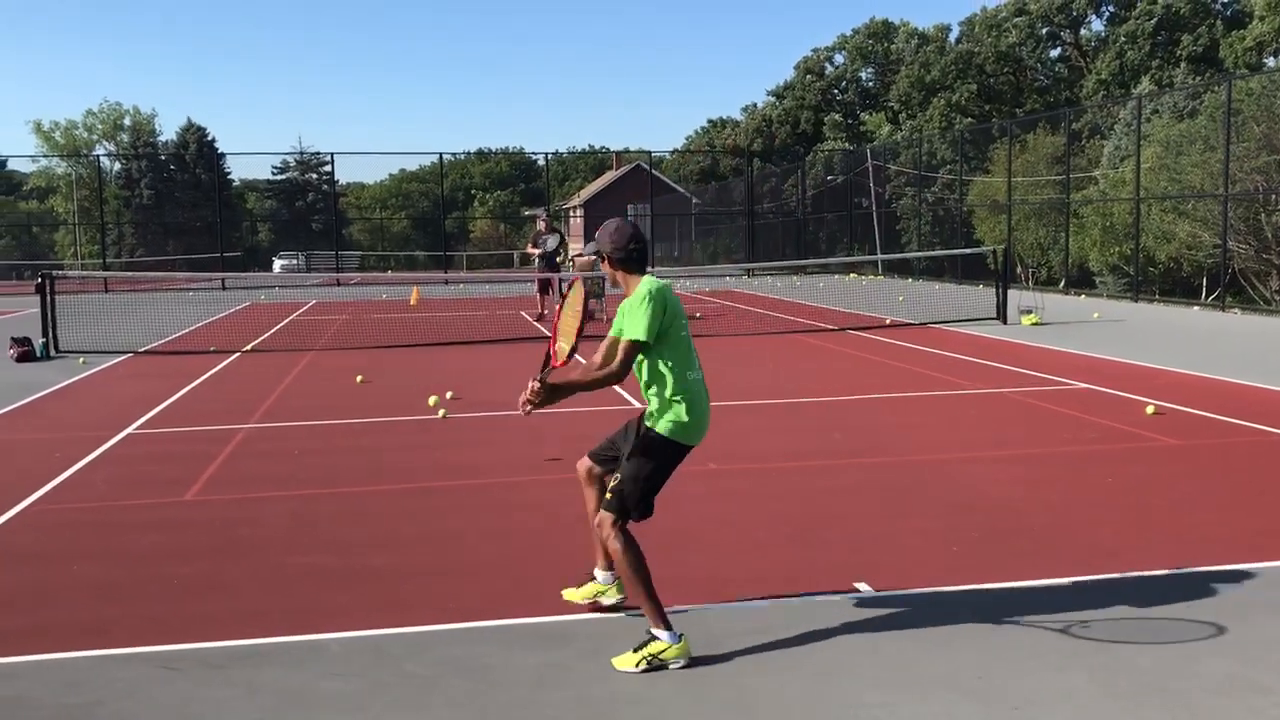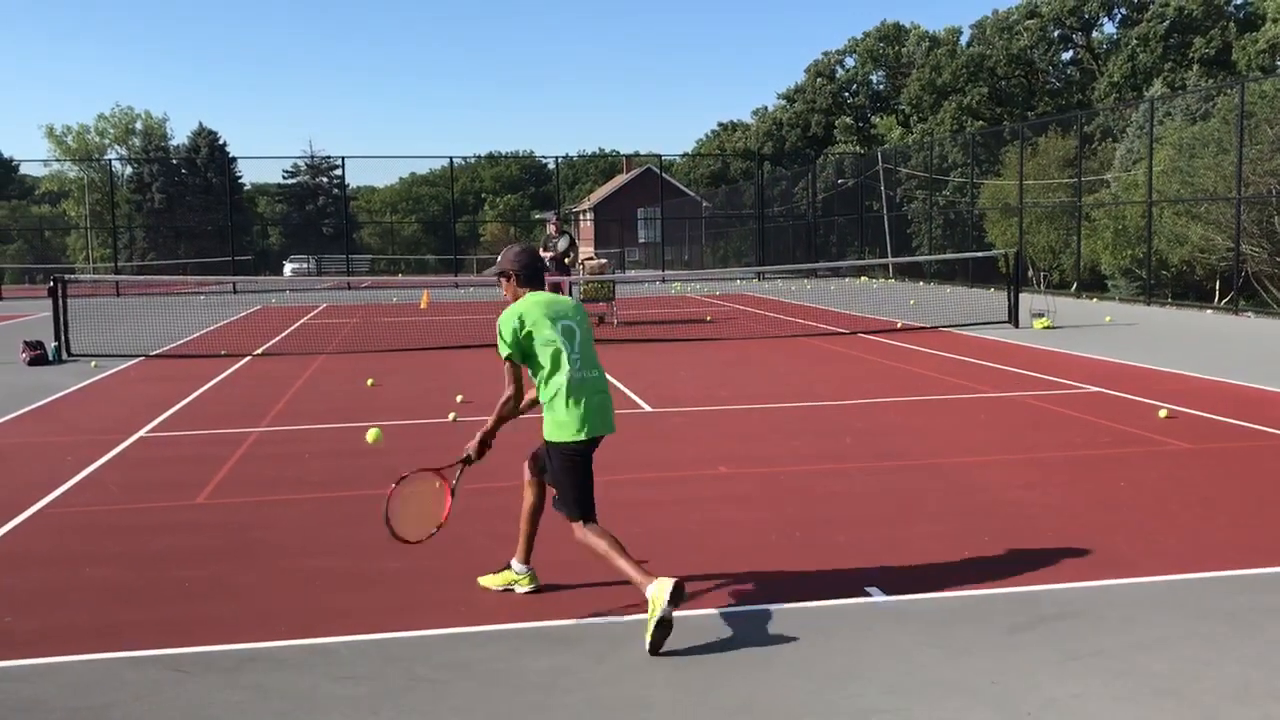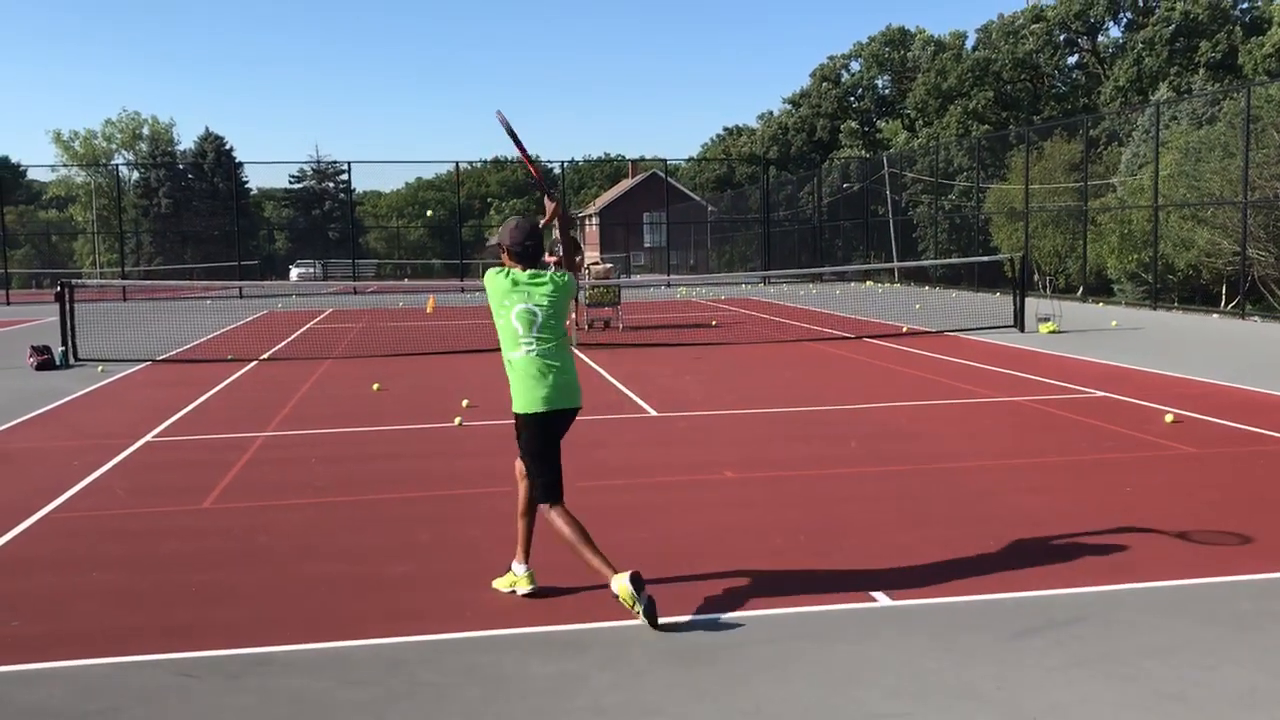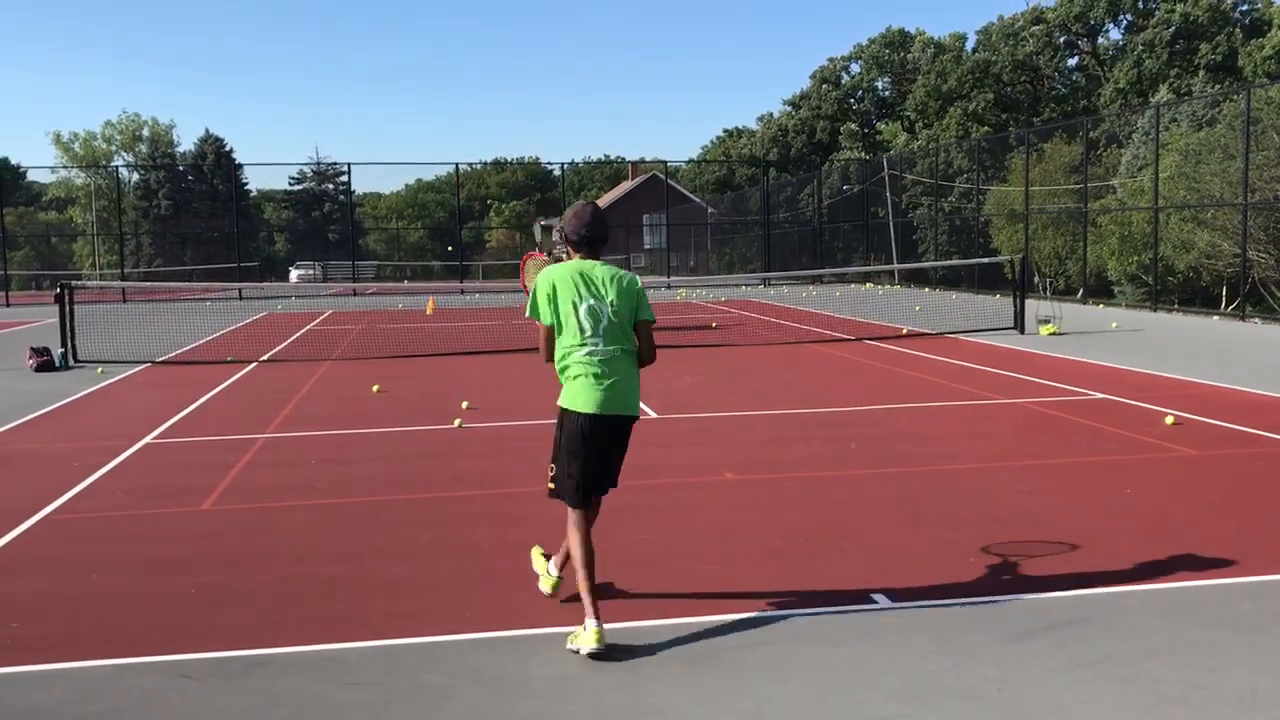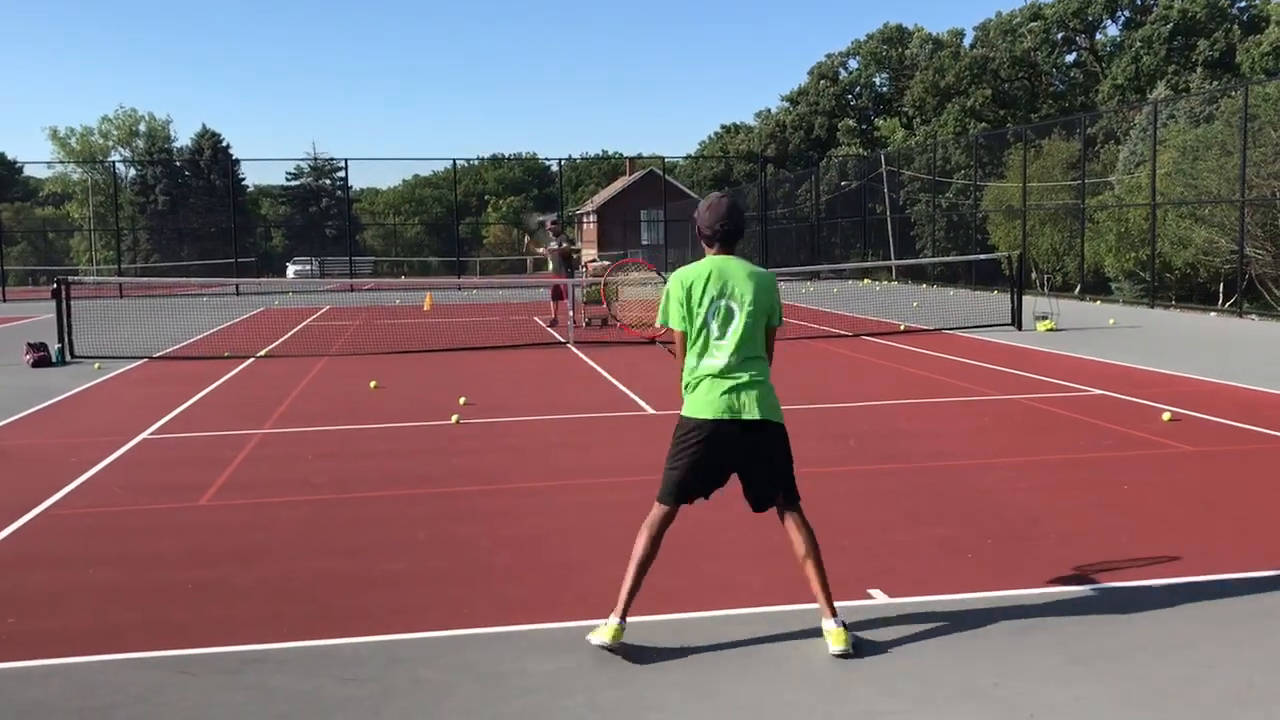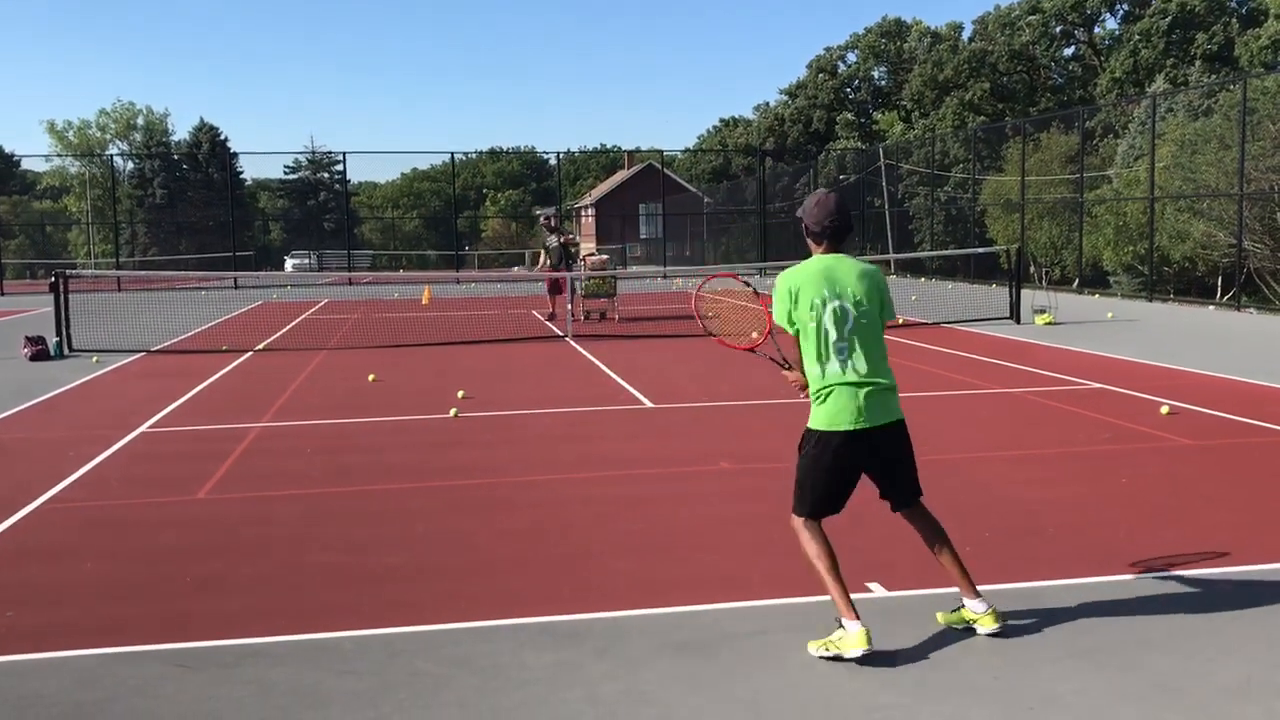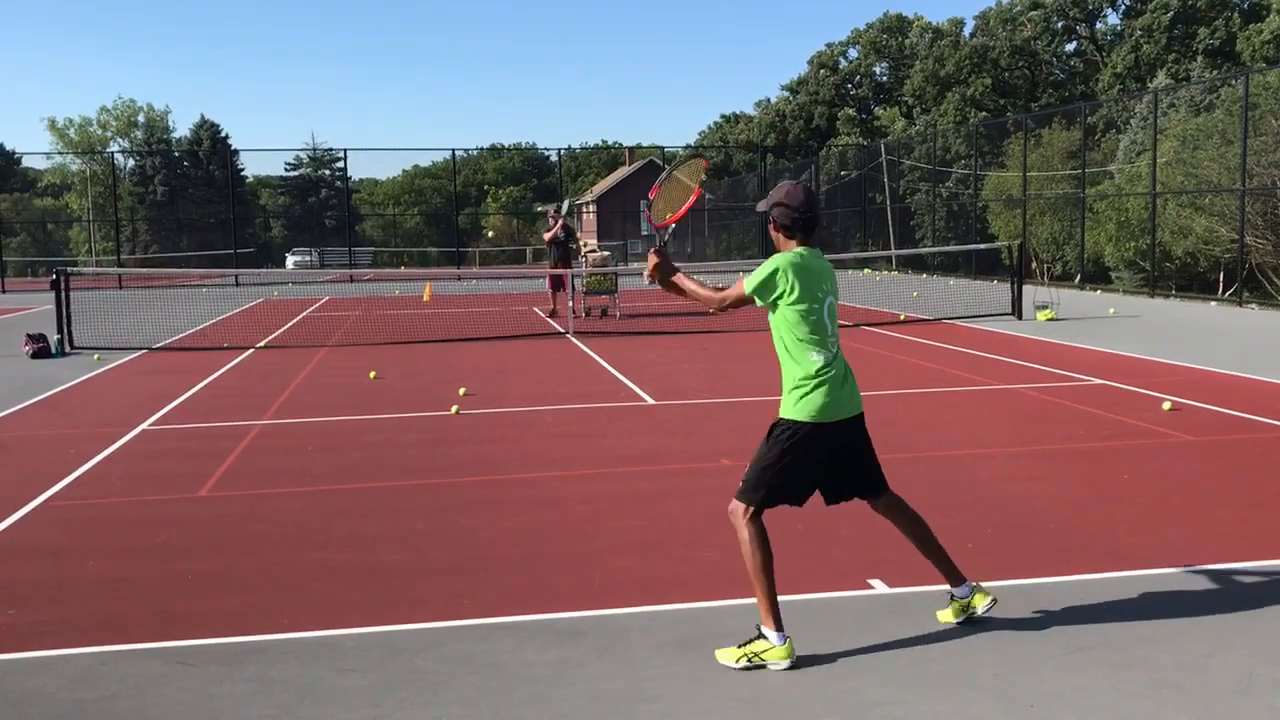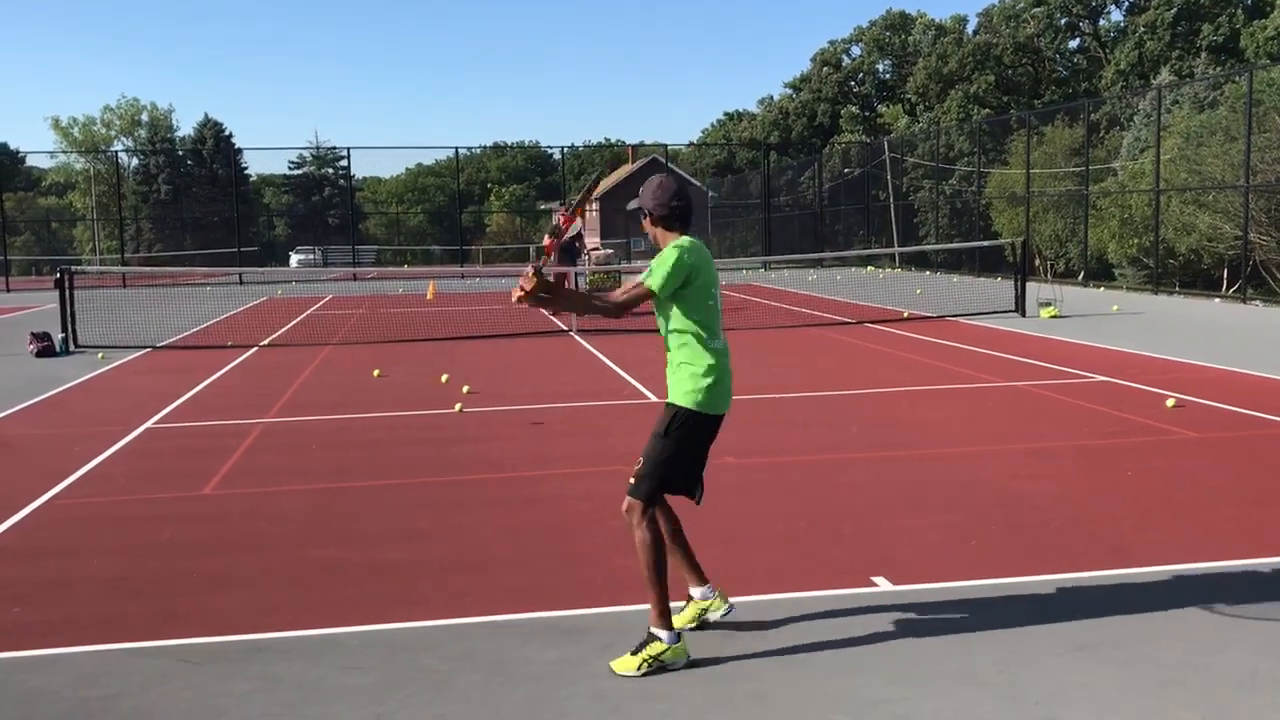
dt=0.4s
person 1, frame 1
left shoulder: (648, 295)
right shoulder: (637, 298)
left elbow: (618, 370)
right elbow: (600, 362)
left wrist: (558, 392)
right wrist: (553, 385)
left hip: (673, 420)
right hip: (662, 414)
left knee: (609, 523)
right knee: (589, 469)
left ankle: (667, 639)
right ankle: (606, 580)
person 1, frame 2
left shoulder: (512, 317)
right shoulder: (571, 306)
left elbow: (513, 393)
left wrist: (486, 434)
right wrist: (527, 404)
left hip: (571, 425)
right hip: (586, 419)
left knee: (581, 524)
right knee: (532, 472)
left ankle: (655, 587)
right ankle: (521, 569)
person 1, frame 3
left shoulder: (495, 281)
right shoulder: (559, 284)
left elbow: (512, 263)
left wrist: (542, 221)
right wrist: (560, 222)
left hip: (534, 401)
right hip: (567, 396)
left knee: (552, 505)
right knee: (523, 468)
left ankle: (620, 580)
right ankle: (521, 570)
person 1, frame 4
left shoulder: (551, 278)
right shoulder: (629, 282)
left elbow: (546, 352)
right elbow: (647, 353)
left hip: (582, 402)
right hip: (625, 404)
left knee: (577, 510)
right knee: (588, 494)
left ankle: (591, 625)
right ankle: (555, 568)
person 1, frame 5
left shoulder: (681, 280)
right shoulder: (765, 281)
left elbow: (680, 352)
right elbow: (765, 353)
left hip: (704, 411)
right hip: (759, 411)
left knee: (661, 513)
right knee: (789, 511)
left ankle: (615, 622)
right ankle: (833, 624)
person 1, frame 6
left shoulder: (789, 281)
right shoulder: (872, 277)
left elbow: (803, 350)
left hip: (832, 417)
right hip: (884, 412)
left knee: (805, 519)
right knee: (912, 509)
left ankle: (851, 627)
right ankle: (977, 606)
person 1, frame 7
left shoulder: (782, 266)
right shoulder: (821, 266)
left elbow: (722, 301)
right elbow: (744, 304)
left wrist: (671, 274)
right wrist: (680, 281)
left hip: (806, 412)
right hip: (845, 406)
left knee: (743, 511)
right knee: (884, 500)
left ankle: (773, 638)
right ankle: (965, 592)
person 1, frame 8
left shoulder: (681, 253)
right shoulder: (689, 253)
left elbow: (619, 307)
right elbow: (619, 299)
left wrist: (550, 295)
right wrist: (553, 295)
left hip: (695, 397)
right hip: (703, 395)
left knee: (637, 506)
right knee: (650, 493)
left ankle: (665, 634)
right ankle: (704, 594)
